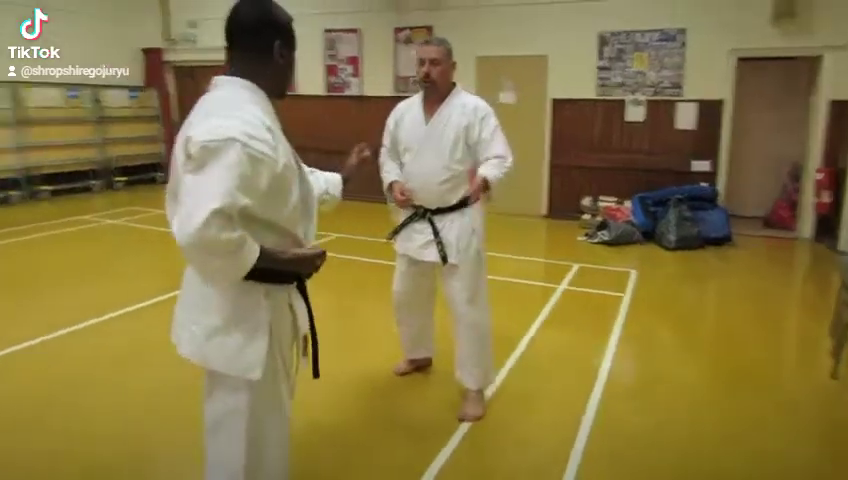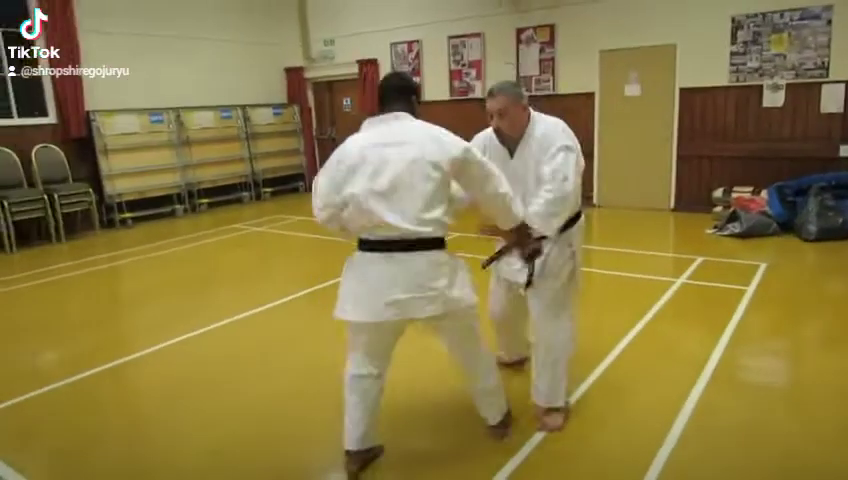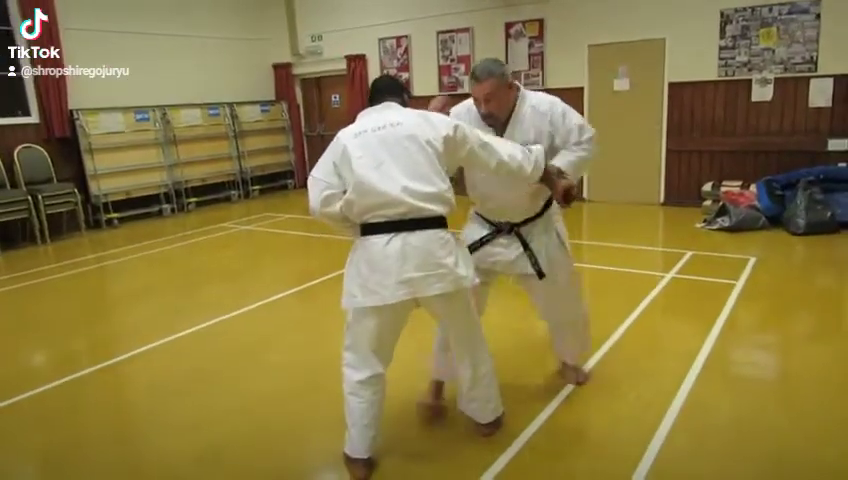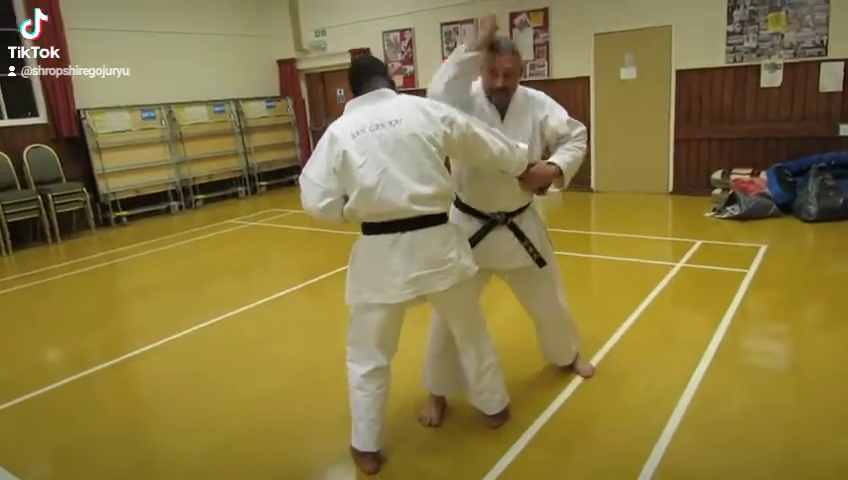
dt=0.7s
person 1, frame 1
left shoulder: (238, 110)
right shoulder: (237, 126)
left elbow: (287, 184)
right elbow: (201, 233)
left wrist: (340, 177)
right wrist: (282, 261)
left hip: (248, 300)
right hip: (246, 308)
person 1, frame 2
left shoulder: (349, 147)
right shoulder: (442, 141)
left elbow: (325, 210)
right elbow: (494, 190)
right wrist: (517, 228)
left hip: (370, 270)
right hip: (428, 269)
left knee: (365, 363)
right knee: (470, 349)
right ankle: (496, 416)
person 1, frame 3
left shoulder: (345, 138)
right shoulder: (432, 123)
left elbow: (322, 201)
right elbow: (498, 154)
right wrist: (549, 176)
left hip: (376, 256)
right hip: (433, 247)
left knee: (363, 359)
right knee: (467, 340)
right ankle: (486, 415)
person 1, frame 4
left shoulder: (339, 131)
right shoulder: (428, 111)
left elbow: (318, 202)
right elbow: (487, 146)
right wrist: (525, 167)
left hip: (380, 253)
right hip: (436, 242)
left knee: (367, 355)
right knee: (470, 332)
left ankle: (366, 447)
right ankle: (493, 407)
person 2, frame 1
left shoulder: (474, 109)
right shoulder: (402, 111)
left elbow: (500, 156)
right elbow: (387, 155)
left wrist: (483, 180)
right wrist: (394, 184)
left hip: (458, 220)
right hip: (414, 219)
left knee: (467, 304)
right knee: (407, 295)
left ankle: (474, 386)
right ankle: (419, 355)
person 2, frame 2
left shoulder: (554, 135)
right shoulder: (485, 141)
left elbow: (560, 191)
left hip: (554, 239)
left knee: (550, 318)
right knee: (502, 308)
left ankle: (552, 402)
right ankle: (515, 353)
person 2, frame 3
left shoulder: (545, 109)
right shoulder: (461, 115)
left elbow: (584, 139)
left wrist: (560, 168)
left hip: (537, 229)
right hip: (484, 229)
left knee: (562, 301)
left ankle: (571, 359)
right ankle: (438, 382)
person 2, frame 4
left shoulder: (536, 104)
right shoulder: (464, 98)
left elbow: (575, 137)
right elbow: (437, 99)
left wrist: (555, 168)
right wrist: (474, 46)
left hip: (520, 224)
right hip: (468, 225)
left knee: (547, 298)
left ankle: (567, 356)
right ankle: (437, 393)
